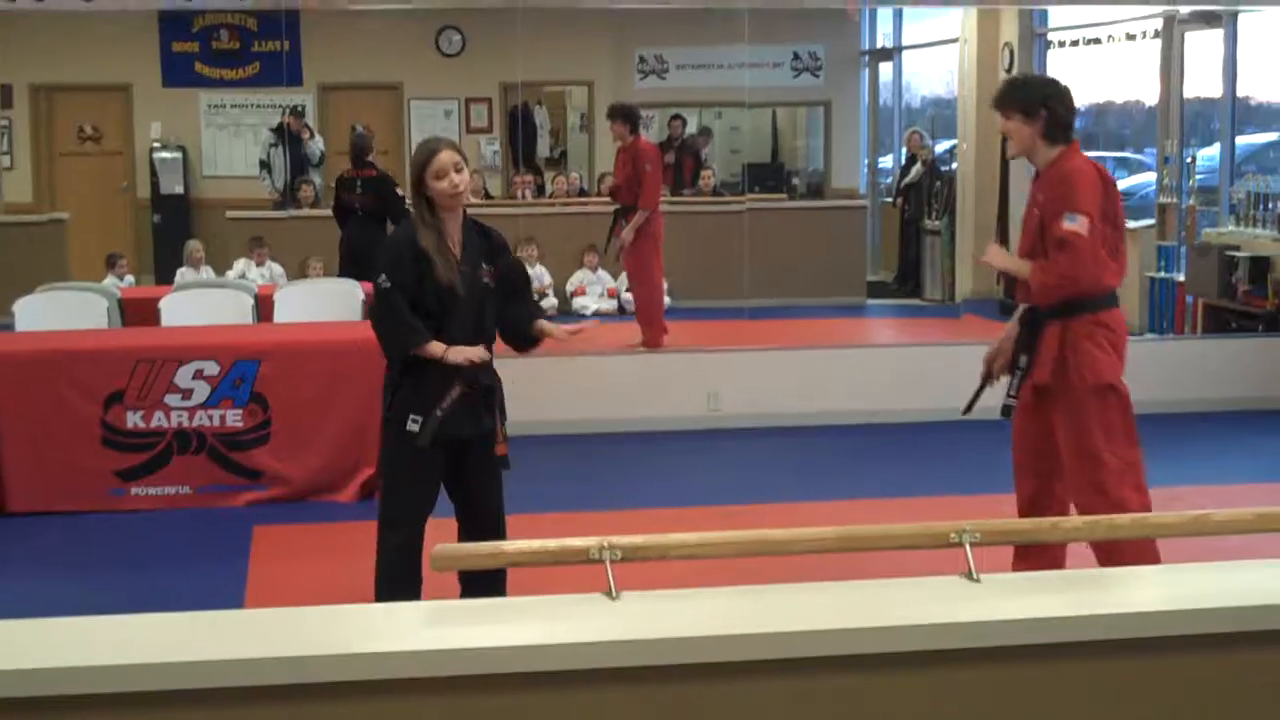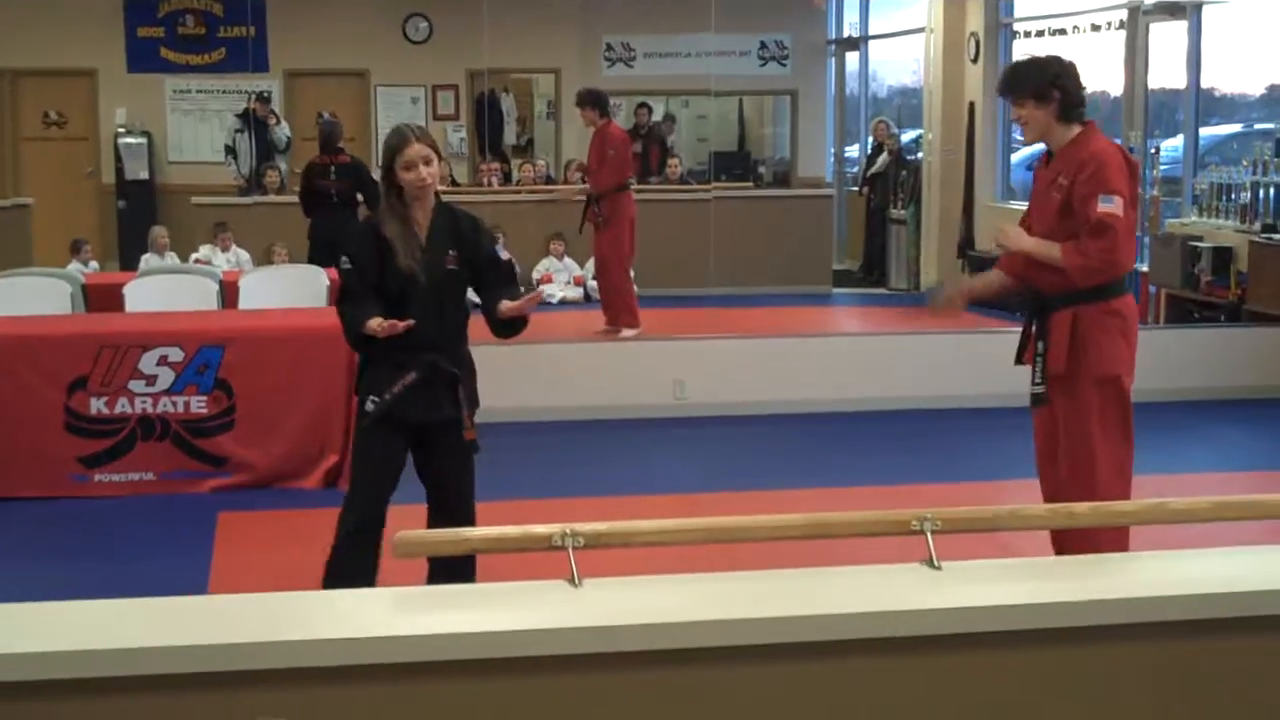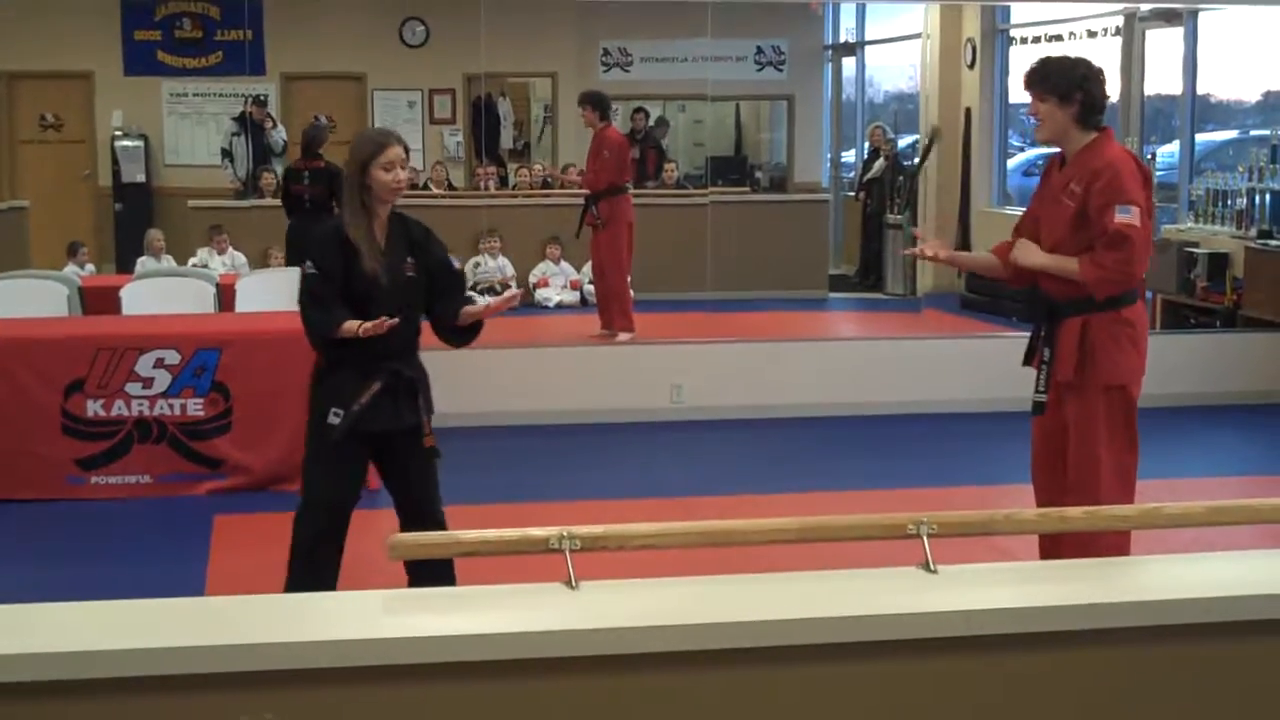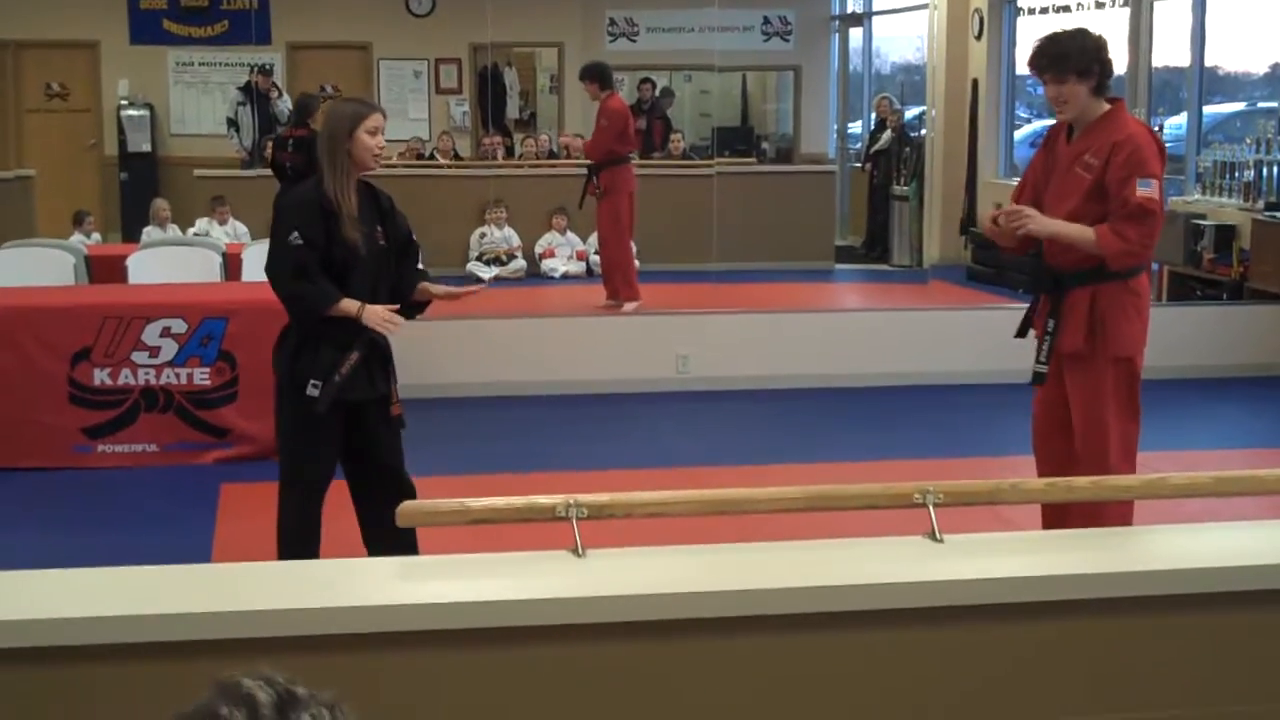
dt=0.4s
person 1, frame 1
left shoulder: (1076, 178)
right shoulder: (1049, 178)
left elbow: (1072, 274)
left wrist: (1007, 262)
right wrist: (1012, 337)
left hip: (1083, 340)
right hip: (1055, 339)
left knee: (1103, 475)
right knee: (1037, 471)
person 1, frame 2
left shoulder: (1101, 160)
right shoulder: (1052, 163)
left elbow: (1107, 256)
right elbow: (1027, 258)
left wrist: (1030, 243)
right wrist: (972, 288)
left hip: (1094, 328)
right hip: (1057, 328)
left knee: (1095, 468)
right knee: (1057, 465)
person 1, frame 3
left shoulder: (1114, 169)
right shoulder: (1057, 169)
left elbow: (1123, 267)
right elbow: (1021, 260)
left wrist: (1042, 259)
right wrist: (952, 257)
left hip: (1102, 338)
right hip: (1063, 335)
left knee: (1099, 476)
right knee: (1052, 469)
person 1, frame 4
left shoulder: (1130, 142)
right shoulder: (1056, 140)
left elbow: (1135, 239)
right elbow: (1028, 228)
left wrist: (1051, 227)
right wrist: (1003, 226)
left hip: (1106, 309)
right hip: (1059, 303)
left knee: (1101, 446)
right knee: (1053, 438)
person 2, frame 1
left shoulder: (487, 241)
right shoulder: (403, 245)
left elbow: (513, 308)
right elbow: (391, 324)
left wrist: (547, 328)
right wrist: (445, 352)
left hip: (476, 394)
right hip: (420, 395)
left knee: (483, 511)
right knee: (404, 514)
person 2, frame 2
left shoulder: (464, 228)
right shoulder: (372, 234)
left elbow: (496, 289)
right elbow: (354, 304)
left wrist: (511, 308)
right wrist: (377, 326)
left hip: (448, 376)
right hip: (388, 377)
left knee: (453, 496)
right knee: (367, 497)
person 2, frame 3
left shoulder: (417, 237)
right shoulder: (332, 238)
left elbow: (445, 307)
right elbow: (317, 314)
left wrist: (478, 311)
right wrist: (357, 329)
left hip: (403, 385)
right hip: (344, 387)
left knee: (421, 502)
right knee: (326, 504)
person 2, frame 4
left shoulder: (379, 204)
right shoulder: (302, 204)
left elbow: (400, 277)
right elbow: (295, 284)
left wrist: (434, 291)
right wrist: (358, 309)
left hip: (367, 356)
right hip: (314, 357)
left knee: (383, 468)
right knee: (306, 476)
person 3, frame 1
left shoulder: (645, 151)
right shoulder: (622, 151)
left elbow: (650, 195)
left wrist: (632, 229)
right wrist: (612, 189)
left hip: (644, 223)
right hip: (629, 219)
left knee: (646, 280)
right knee: (637, 280)
left ankle: (653, 340)
right ankle: (650, 333)
person 3, frame 2
left shoulder: (614, 136)
right shoulder: (600, 134)
left elbow: (607, 178)
left wrist: (576, 191)
right wrist: (584, 170)
left hip: (616, 206)
right hip: (604, 206)
left knee: (617, 265)
right knee: (603, 266)
left ankle: (630, 322)
right ankle: (614, 320)
person 3, frame 3
left shoulder: (612, 140)
right shoulder: (600, 137)
left elbow: (598, 180)
left wrist: (565, 178)
right wrist: (576, 177)
left hip: (614, 209)
right hip: (603, 209)
left knee: (615, 269)
right knee: (601, 269)
left ankle: (625, 326)
right ankle: (610, 324)
person 3, frame 4
left shoulder: (612, 109)
right shoulder: (610, 106)
left elbow: (596, 149)
left wrist: (571, 142)
right wrist: (577, 143)
left hip: (615, 178)
right hip: (610, 177)
left knee: (617, 238)
right knee: (607, 239)
left ankle: (630, 295)
right ankle: (616, 294)
